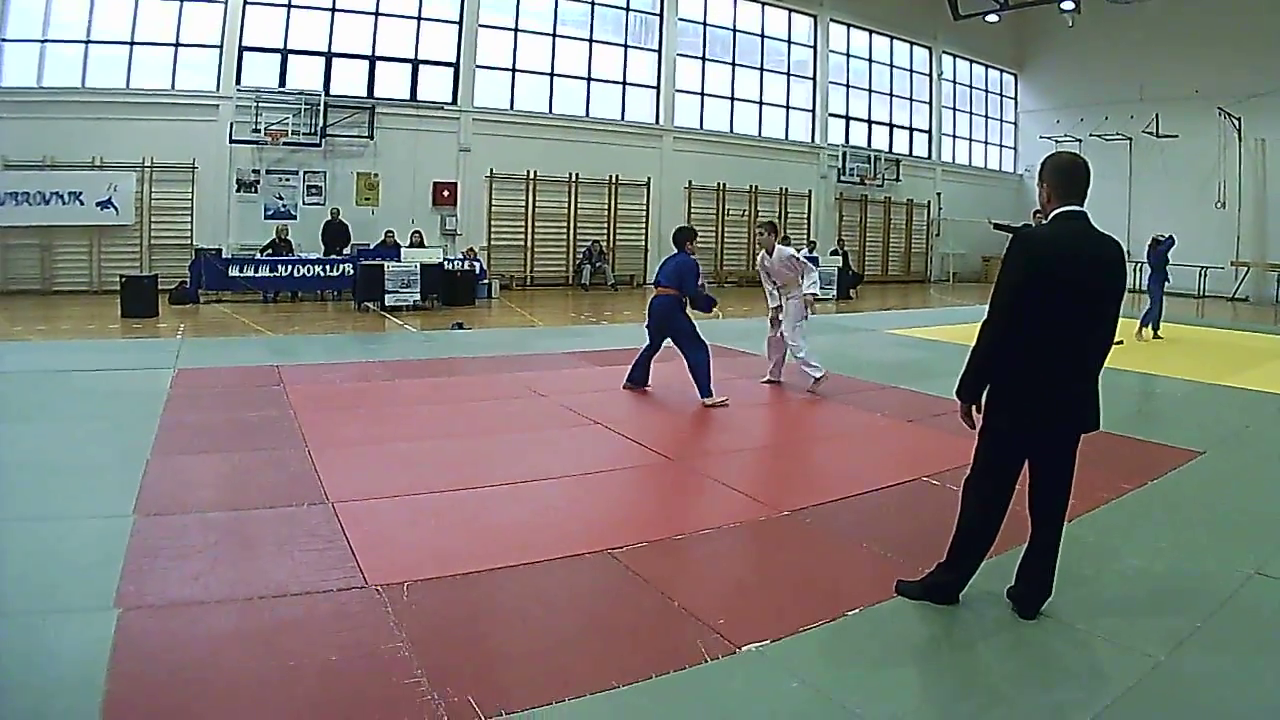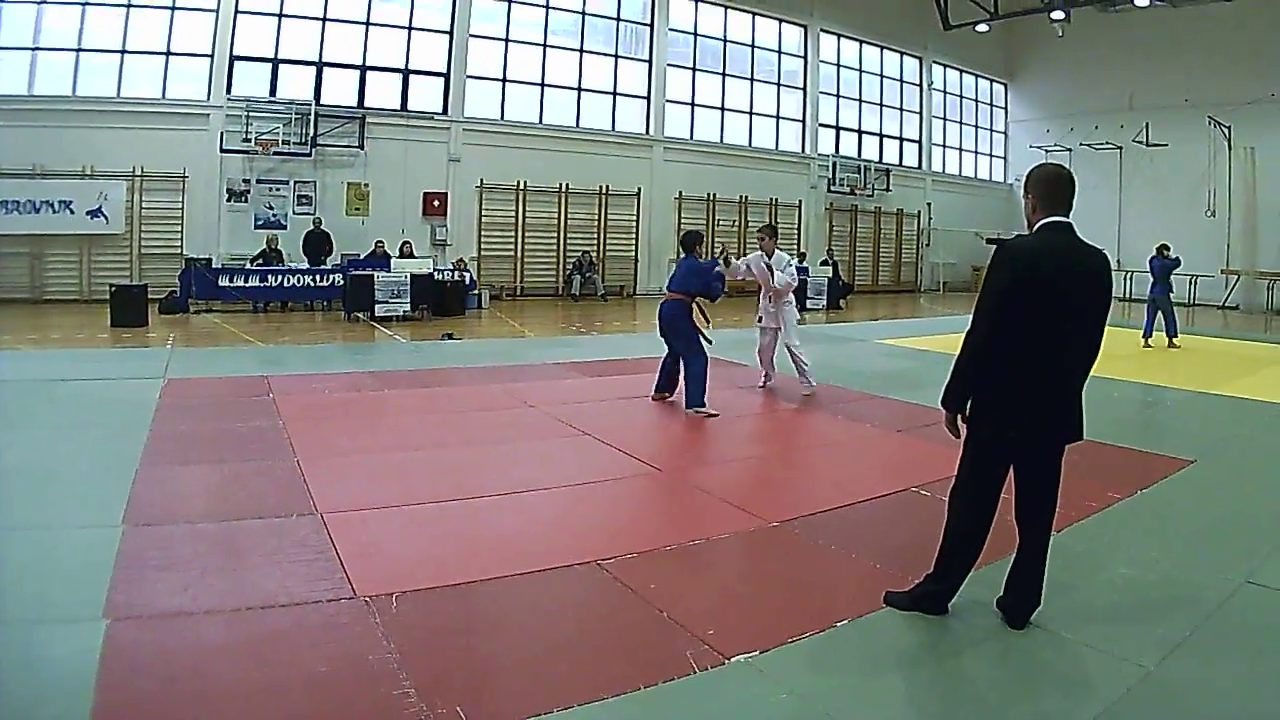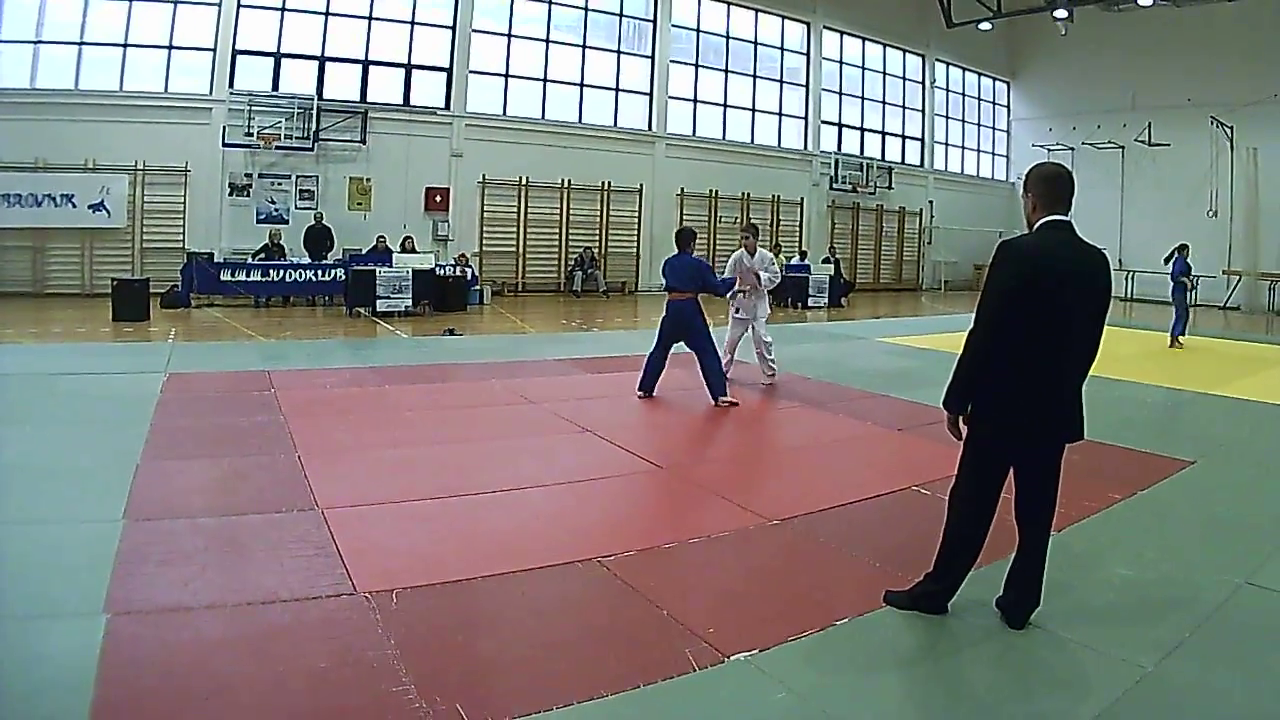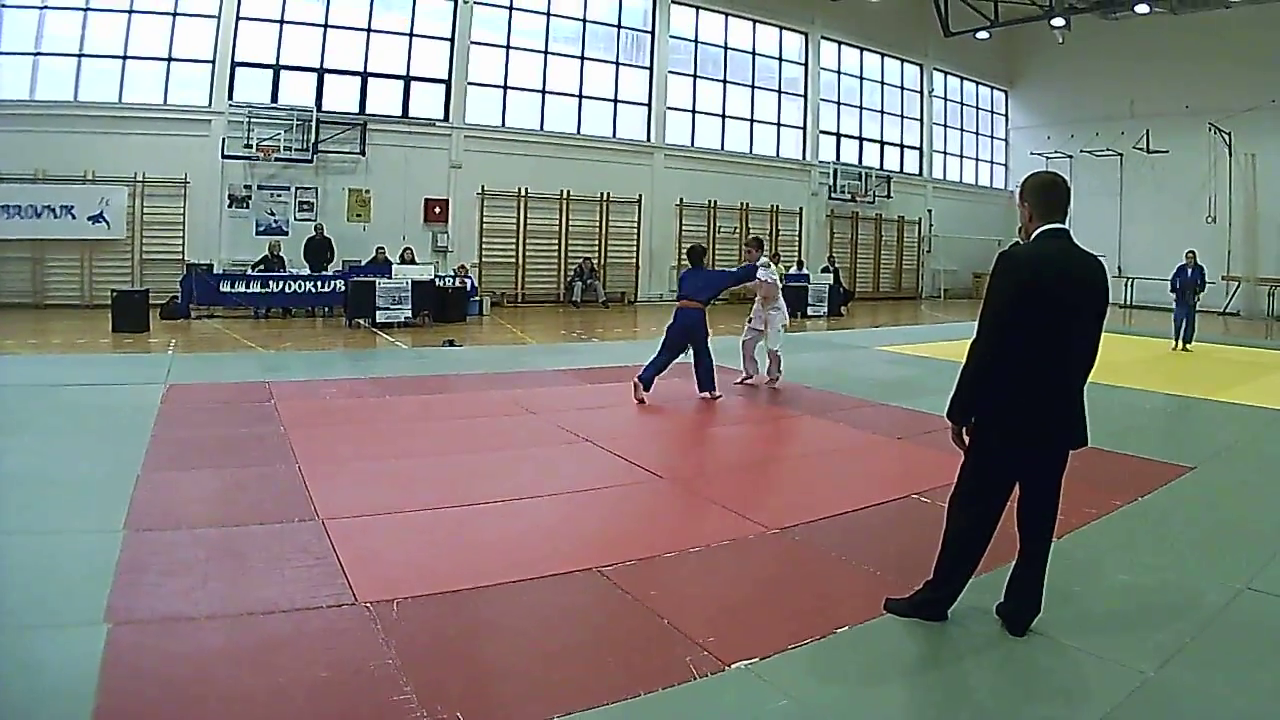
dt=0.5s
person 1, frame 1
left shoulder: (1031, 243)
right shoulder: (1111, 252)
left elbow: (999, 325)
right elbow: (1105, 331)
left wrist: (970, 389)
left hip: (1019, 396)
right hip: (1074, 398)
left knee: (986, 492)
right knee: (1051, 501)
left ankle: (946, 581)
right ankle: (1031, 592)
person 1, frame 2
left shoulder: (1015, 254)
right shoulder: (1096, 263)
left elbow: (982, 335)
right elbow: (1091, 342)
left wrist: (955, 398)
left hip: (1002, 405)
right hip: (1057, 408)
left knee: (972, 503)
right knee: (1036, 511)
left ankle: (936, 591)
right ankle: (1019, 603)
person 1, frame 3
left shoulder: (1017, 253)
right shoulder: (1096, 262)
left elbow: (985, 336)
right elbow: (1089, 341)
left wrist: (957, 400)
left hip: (1003, 405)
right hip: (1057, 408)
left knee: (972, 502)
right knee: (1037, 510)
left ankle: (935, 590)
right ankle: (1019, 603)
person 1, frame 4
left shoulder: (1017, 262)
right shoulder: (1092, 269)
left elbow: (988, 346)
right elbow: (1087, 347)
left wrist: (960, 411)
left hip: (1007, 414)
right hip: (1060, 414)
left knee: (972, 509)
right knee: (1038, 517)
left ankle: (936, 597)
right ankle: (1020, 610)
person 2, frame 1
left shoulder: (670, 260)
right shoulder: (689, 263)
right elbow: (694, 295)
left wrist: (698, 288)
right wrist: (709, 302)
left hip: (656, 305)
right hip: (671, 307)
left knee: (653, 344)
right knee: (697, 349)
left ankle: (634, 381)
right ankle: (707, 396)
person 2, frame 2
left shoulder: (684, 264)
right shoulder: (699, 267)
right elbow: (713, 293)
left wrist: (716, 261)
right wrist: (720, 276)
left hip: (667, 309)
right hip: (679, 312)
left knee: (674, 351)
right knee: (696, 357)
left ankle: (661, 390)
right ankle: (695, 404)
person 2, frame 3
left shoulder: (668, 263)
right shoulder: (699, 265)
right elbow: (717, 288)
right wrist: (730, 281)
left hip: (672, 308)
right hip: (690, 309)
left knee: (660, 350)
right knee: (707, 352)
left ankle: (645, 389)
right ankle: (720, 395)
person 2, frame 4
left shoulder: (685, 275)
right shoulder: (713, 276)
right elbow: (737, 276)
right wrist: (756, 268)
left hip: (680, 315)
right hip: (696, 317)
left knee: (665, 354)
right knee: (702, 353)
left ankle: (642, 380)
right ankle: (709, 390)
person 3, frame 1
left shoulder: (787, 253)
right shoulder: (762, 259)
left elbow: (811, 271)
right elbow: (769, 285)
left wrist: (809, 294)
right wrist: (774, 307)
left hip: (796, 299)
right hip: (781, 300)
left knee: (793, 340)
right knee: (774, 339)
left ankle: (817, 374)
right ankle: (774, 374)
person 3, frame 2
left shoulder: (784, 259)
right shoulder: (755, 258)
left elbow: (792, 283)
right elbow: (737, 271)
left wrist: (773, 273)
right wrist: (728, 263)
left hip: (784, 305)
right hip: (766, 305)
left knee: (791, 344)
right knee: (764, 347)
left ankle: (807, 381)
right ankle: (768, 374)
person 3, frame 3
left shoulder: (766, 256)
right shoulder: (737, 257)
left elbow: (775, 278)
right elbow: (728, 279)
left wrist: (758, 276)
right wrist: (733, 292)
left hip: (758, 300)
right hip: (740, 299)
left knee: (761, 338)
right knee: (732, 338)
left ankle: (769, 372)
right ankle: (724, 370)
person 3, frame 4
left shoulder: (766, 266)
left elbow: (773, 284)
left hip: (774, 309)
right hip: (760, 307)
left knee: (772, 347)
right knee: (747, 341)
left ankle: (773, 375)
right ankle: (750, 373)
